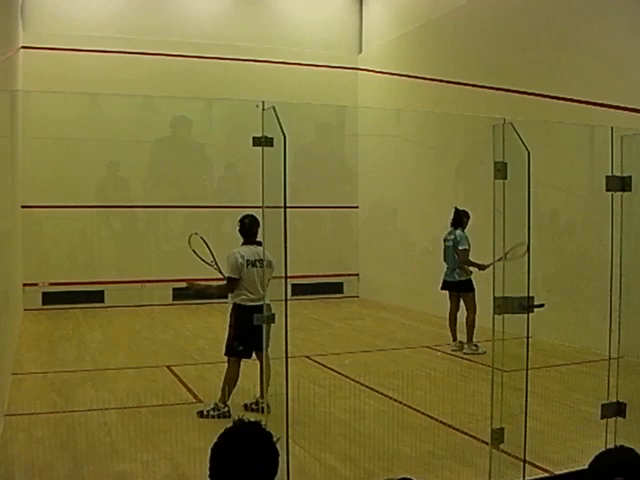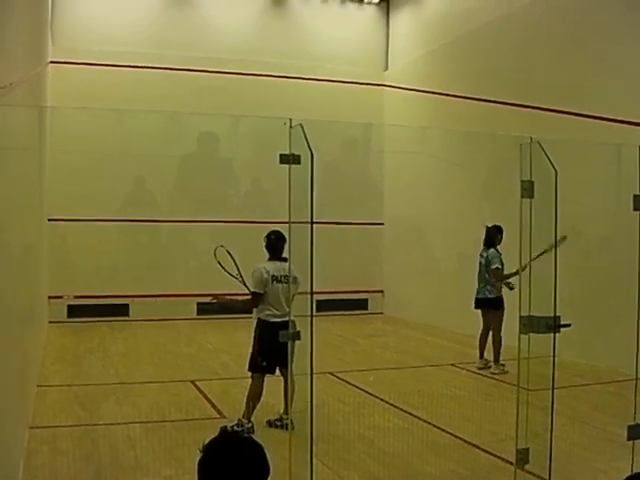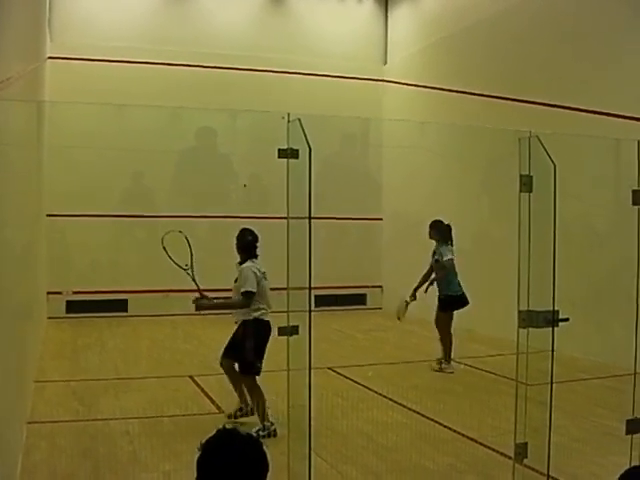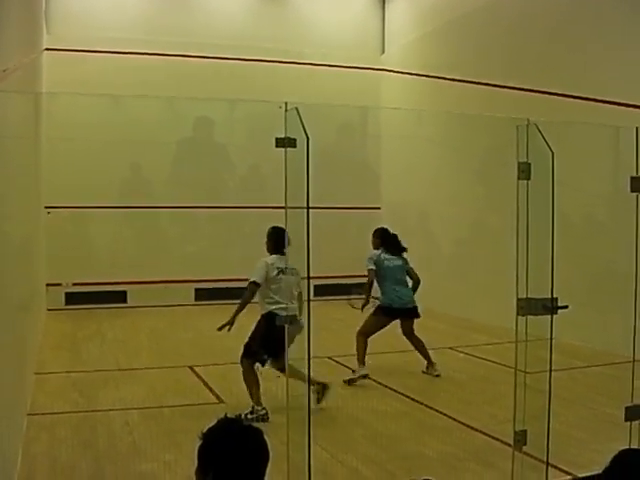
dt=1s
person 1, frame 1
left shoulder: (237, 255)
right shoulder: (266, 255)
left elbow: (230, 288)
right elbow: (263, 284)
left wrist: (203, 288)
left hip: (244, 310)
right hip: (262, 309)
left knee: (234, 359)
right knee: (263, 355)
left ankle: (222, 405)
right ankle: (262, 401)
person 1, frame 2
left shoulder: (262, 270)
right shoulder: (292, 271)
left elbow: (255, 302)
right elbow: (289, 299)
left wrist: (227, 301)
left hip: (268, 326)
right hip: (287, 325)
left knee: (258, 375)
right knee: (287, 372)
left ankle: (246, 421)
right ankle: (286, 417)
person 1, frame 3
left shoulder: (248, 269)
right shoulder: (249, 267)
left elbow: (245, 302)
right elbow: (242, 299)
left wrist: (212, 305)
right wrist: (212, 301)
left hip: (255, 325)
right hip: (247, 324)
left knee: (246, 375)
right knee: (226, 362)
left ankle: (267, 425)
right ankle: (245, 405)
person 1, frame 4
left shoulder: (267, 263)
right shoulder: (293, 265)
left elbow: (251, 292)
right elbow: (299, 296)
left wrist: (234, 317)
right wrist: (298, 319)
left hip: (272, 319)
right hip: (290, 320)
left knee: (247, 362)
right knee: (278, 364)
left ankle: (258, 409)
right ankle: (316, 384)
person 2, frame 1
left shoulder: (448, 235)
right shoulder: (461, 236)
right elbow: (463, 259)
right wrist: (479, 265)
left hip: (450, 277)
right hip: (462, 278)
left knee: (453, 310)
right knee: (471, 310)
left ankle: (455, 342)
right ankle: (469, 345)
person 2, frame 2
left shoulder: (484, 252)
right shoulder: (494, 254)
right elbow: (498, 277)
left wrist: (505, 282)
right wrist: (516, 273)
left hip: (482, 295)
right hip: (492, 296)
left knee: (486, 328)
right knee: (496, 330)
left ankle: (482, 360)
right ankle: (496, 364)
person 2, frame 3
left shoulder: (445, 249)
right shoulder: (436, 250)
left elbow: (450, 270)
right elbow: (429, 272)
left wrist: (434, 279)
right wrist: (415, 289)
left hip: (451, 293)
right hip: (445, 293)
left knee: (444, 327)
right knee: (441, 325)
left ankle: (448, 363)
right ankle: (446, 358)
person 2, frame 4
left shoulder: (375, 257)
right shoulder: (401, 258)
left elbow: (370, 281)
right elbow: (417, 280)
left wrist: (366, 299)
left hip: (390, 305)
right hip: (409, 305)
left knee: (362, 334)
right knee: (410, 335)
left ankle: (360, 369)
right ankle: (431, 366)
